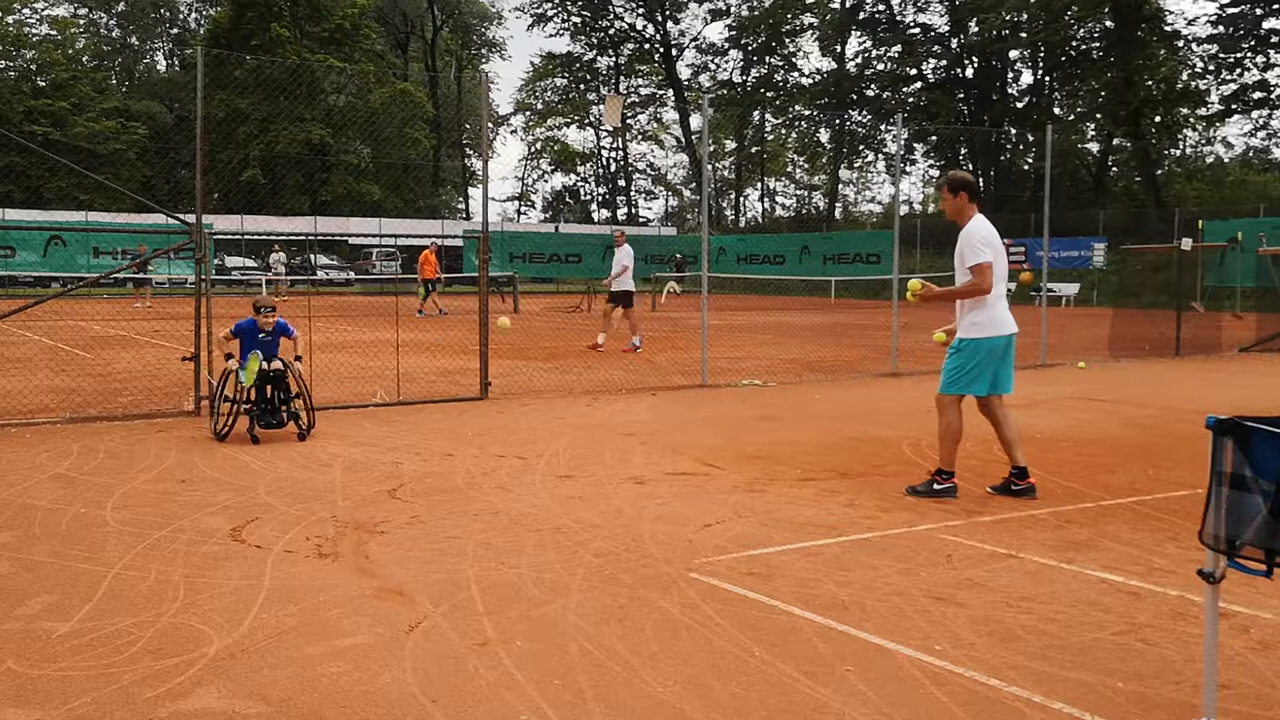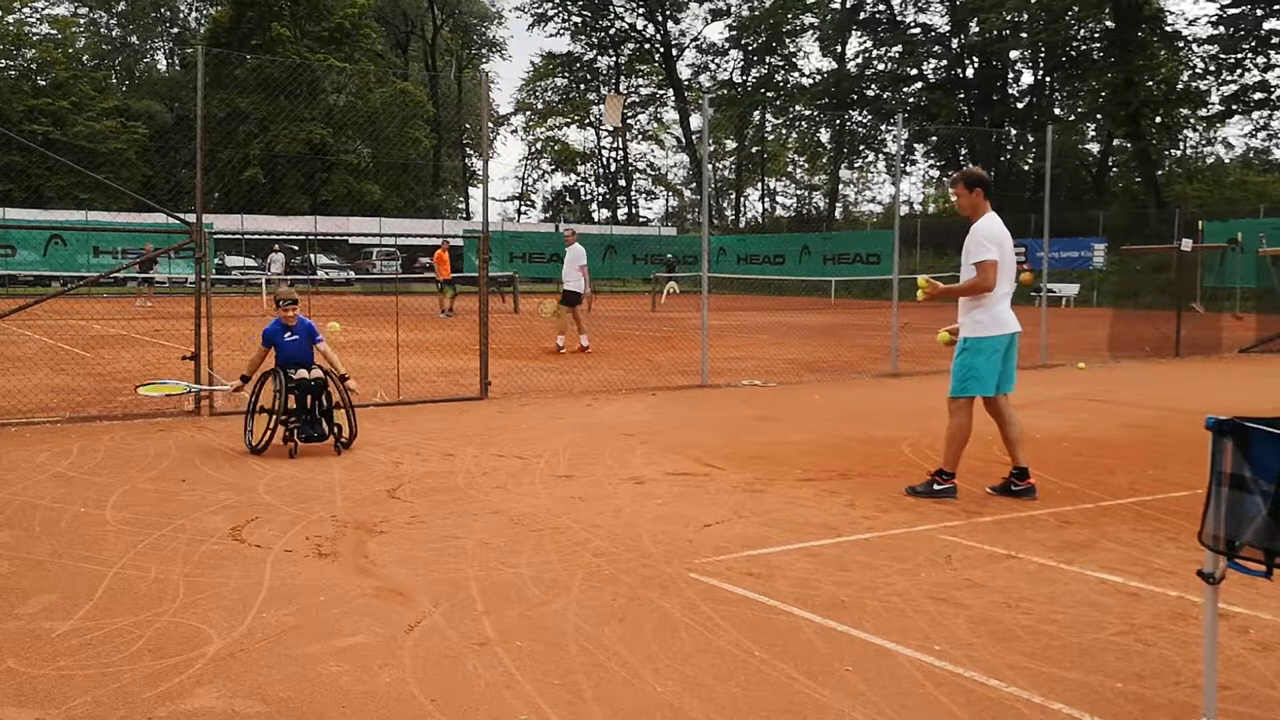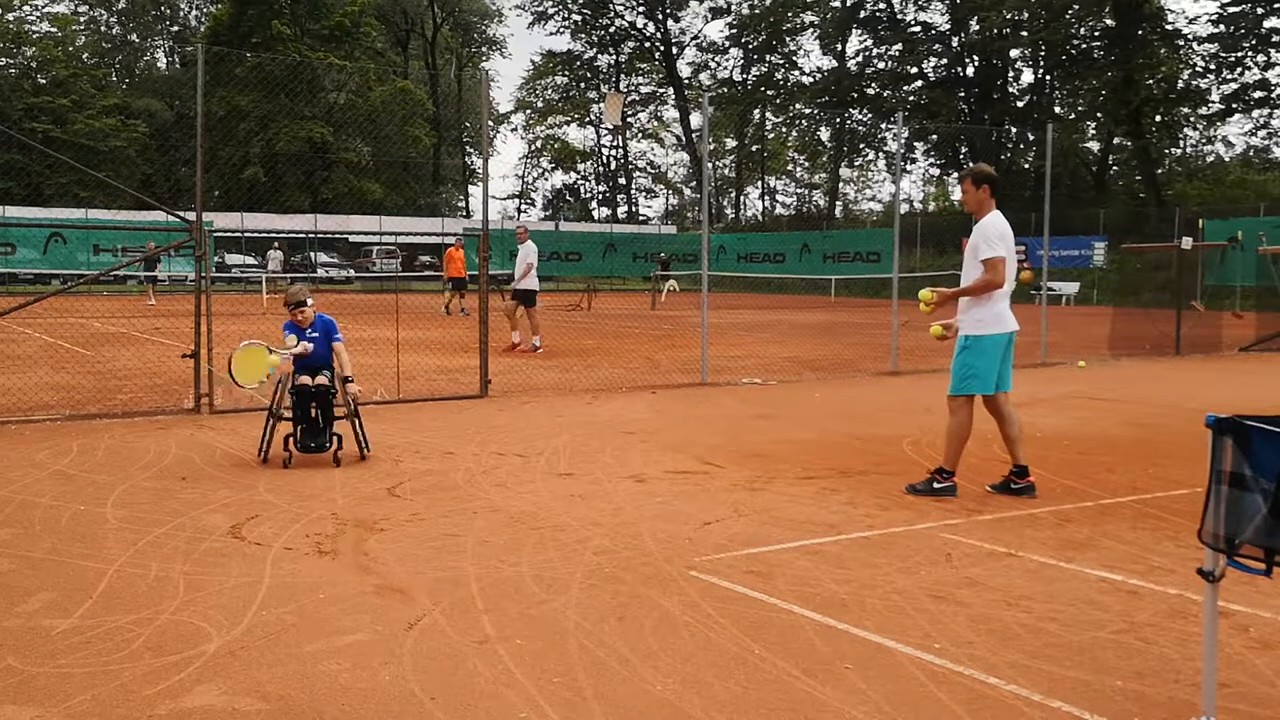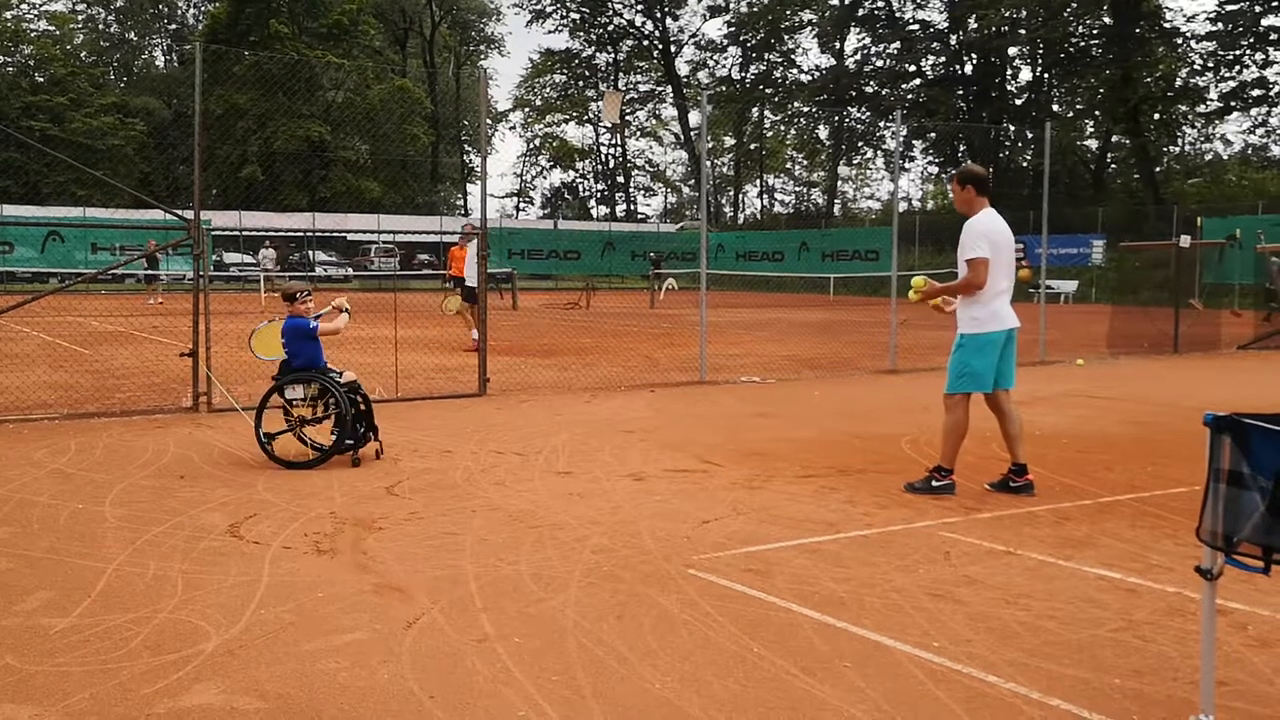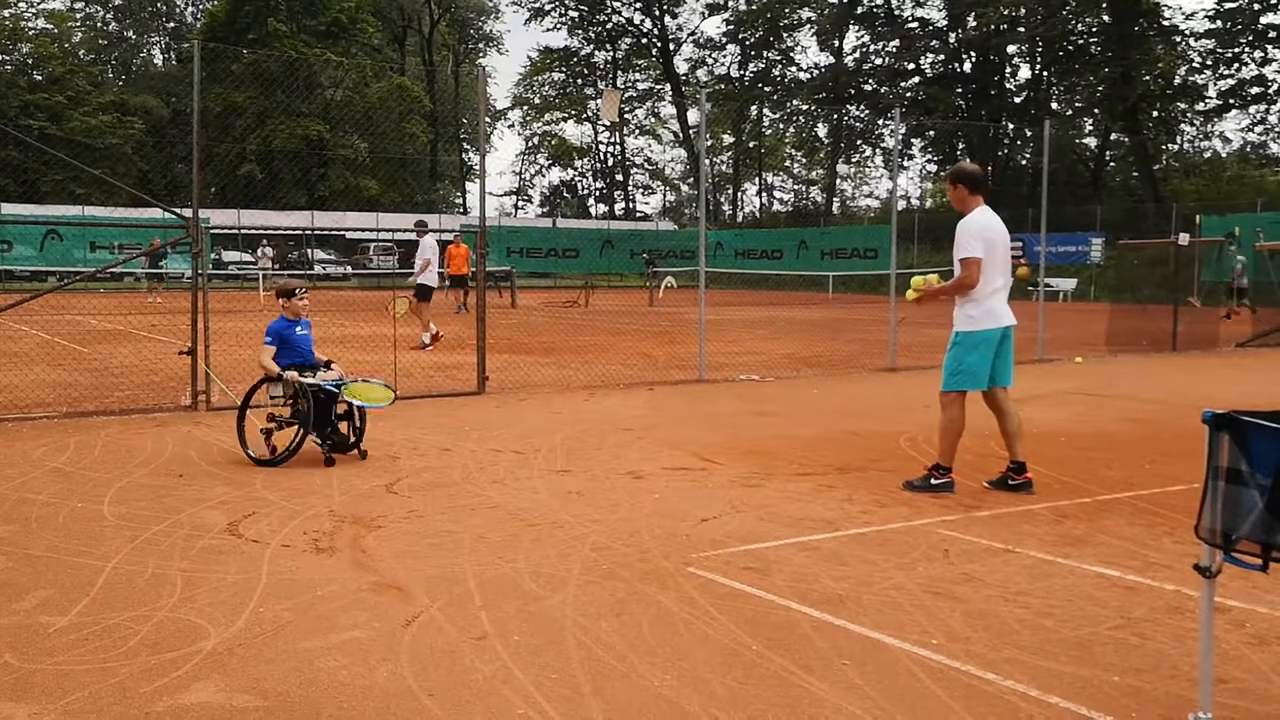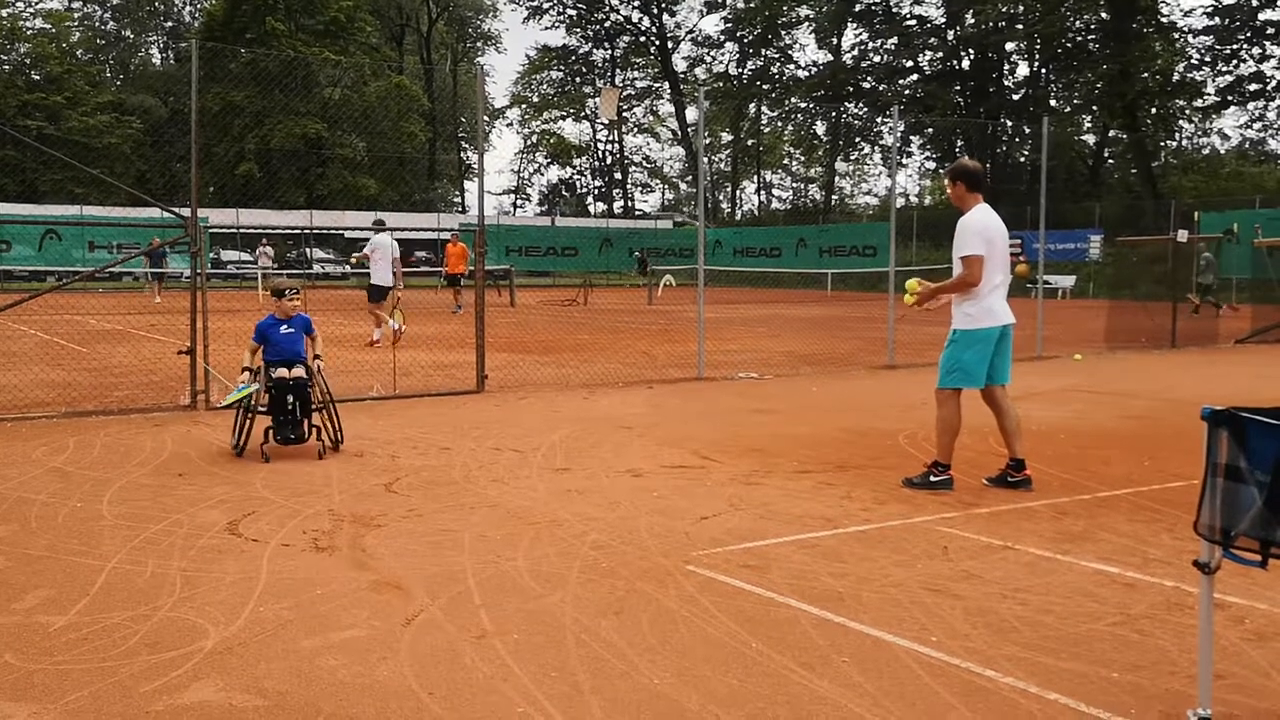
dt=0.5s
person 1, frame 1
left shoulder: (973, 232)
right shoulder: (983, 229)
left elbow: (982, 285)
left wrist: (939, 294)
right wrist: (957, 325)
left hip: (981, 333)
right hip: (999, 329)
left knee: (947, 400)
right knee: (992, 403)
left ankle: (944, 479)
right ankle: (1021, 477)
person 1, frame 2
left shoulder: (982, 229)
right shoulder: (995, 227)
left elbow: (986, 282)
left wrist: (944, 290)
right wrist: (964, 323)
left hip: (983, 333)
right hip: (1001, 328)
left knee: (959, 402)
right knee: (997, 402)
left ankle: (945, 479)
right ankle: (1021, 478)
person 1, frame 3
left shoulder: (989, 226)
right shoulder: (994, 226)
left elbow: (995, 280)
left wrist: (952, 294)
right wrist: (960, 321)
left hip: (983, 331)
right hip: (995, 327)
left knee: (959, 400)
right knee: (997, 400)
left ankle: (945, 477)
right ankle: (1020, 476)
person 1, frame 4
left shoulder: (976, 225)
right shoulder: (998, 223)
left elbow: (977, 280)
left wrist: (941, 290)
right wrist: (958, 303)
left hip: (980, 328)
right hip: (1001, 323)
left knee: (955, 398)
right knee: (999, 397)
left ankle: (943, 476)
right ankle: (1019, 475)
person 1, frame 5
left shoulder: (970, 224)
right shoulder: (995, 221)
left elbow: (970, 279)
left wrist: (936, 290)
right wrist: (944, 288)
left hip: (977, 324)
right hip: (1000, 320)
left knee: (952, 396)
right knee: (997, 395)
left ankle: (942, 473)
right ankle: (1018, 472)
person 1, frame 6
left shoulder: (970, 222)
right shoulder: (993, 219)
left elbow: (972, 277)
left wrist: (934, 289)
right wrist: (946, 296)
left hip: (975, 323)
right hip: (998, 319)
left knee: (947, 392)
right knee: (995, 392)
left ankle: (941, 471)
right ankle: (1017, 469)
